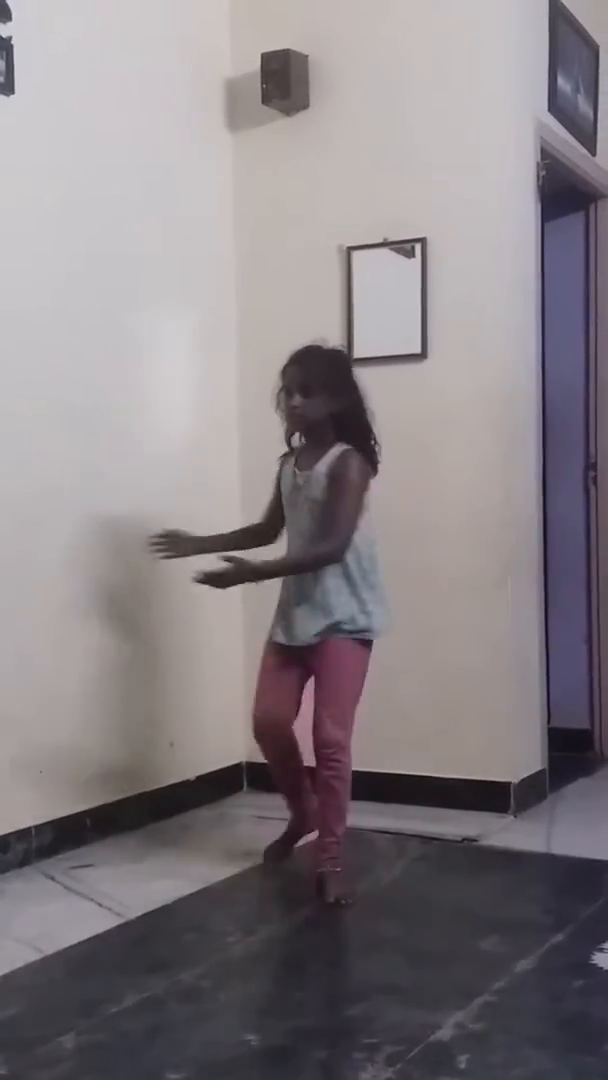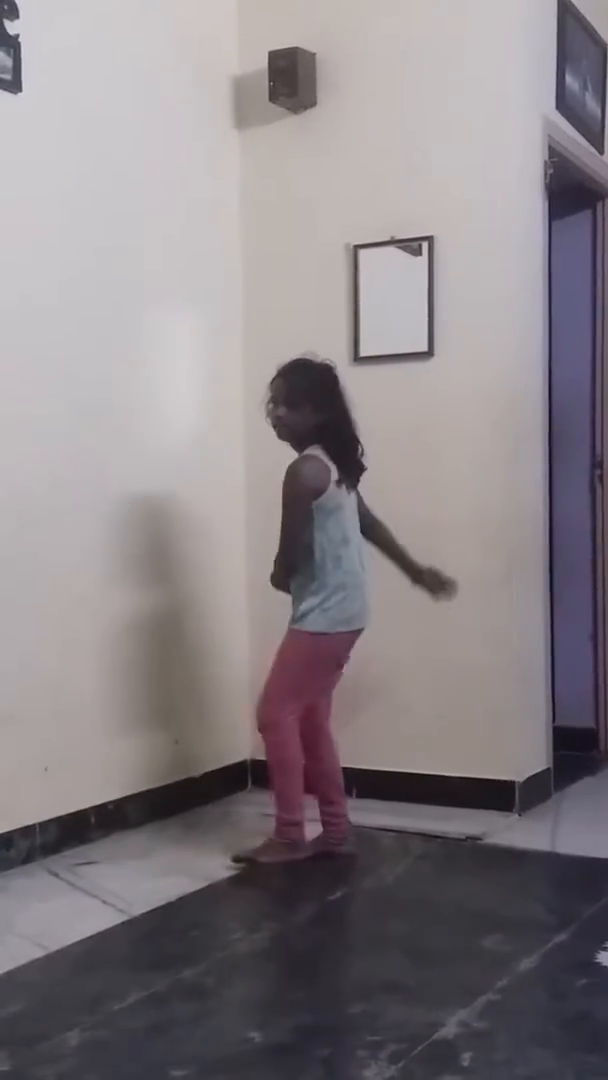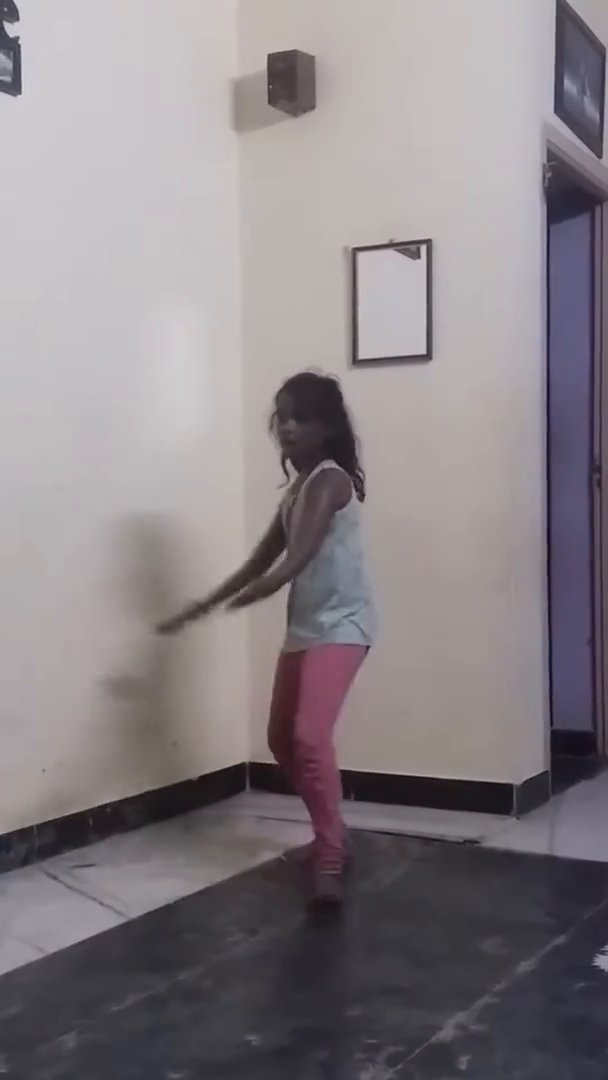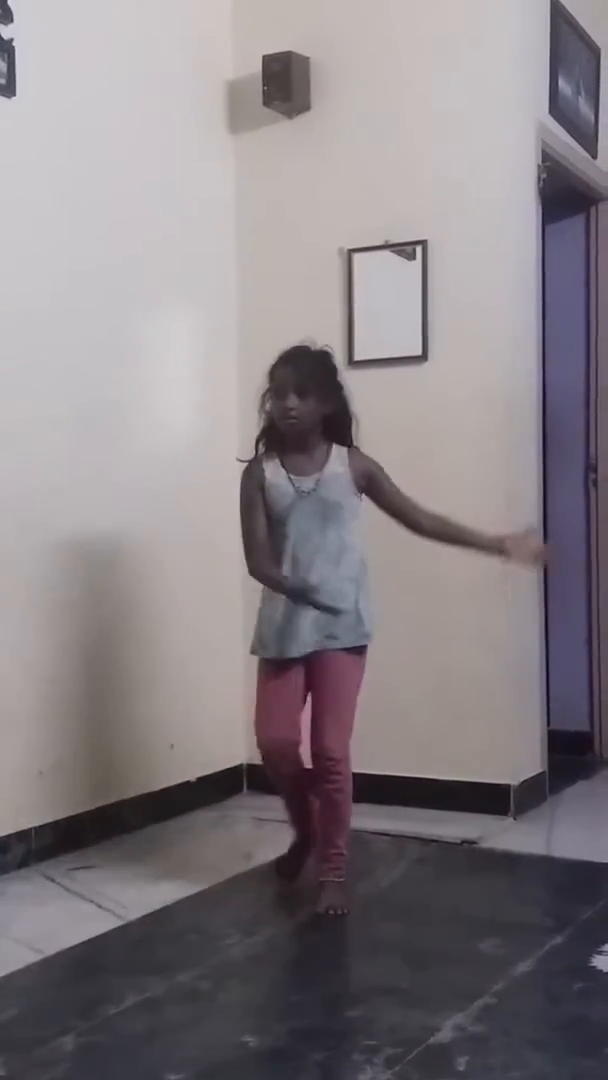
dt=0.5s
person 1, frame 1
left shoulder: (349, 463)
right shoulder: (288, 464)
left elbow: (330, 549)
right elbow: (267, 530)
left wrist: (248, 573)
right wrist: (201, 543)
left hip: (344, 618)
right hip: (292, 618)
left knee: (332, 740)
right knee: (269, 720)
left ankle: (331, 861)
right ankle: (303, 814)
person 1, frame 2
left shoulder: (304, 471)
right shoulder: (338, 466)
left elbow: (292, 555)
right elbow: (371, 526)
left wrist: (280, 576)
right wrist: (416, 570)
left hip: (325, 611)
right hip: (343, 607)
left knee: (275, 711)
right knee: (310, 715)
left ankle: (289, 834)
right ankle: (336, 829)
person 1, frame 3
left shoulder: (330, 482)
right shoulder: (298, 488)
left elbow: (300, 558)
right elbow: (260, 557)
left wrist: (252, 594)
right wrist: (203, 605)
left hip: (339, 627)
right hip: (306, 628)
left knee: (309, 736)
right knee: (283, 739)
left ankle: (329, 862)
right ankle: (328, 840)
person 1, frame 4
left shoulder: (355, 465)
right shoulder: (259, 474)
left elbow: (416, 518)
right elbow: (258, 561)
left wrist: (496, 543)
right wrist: (298, 587)
left hip: (343, 631)
right hip: (284, 628)
left knee: (331, 752)
right knee: (275, 742)
left ankle: (332, 867)
right ankle: (306, 834)
